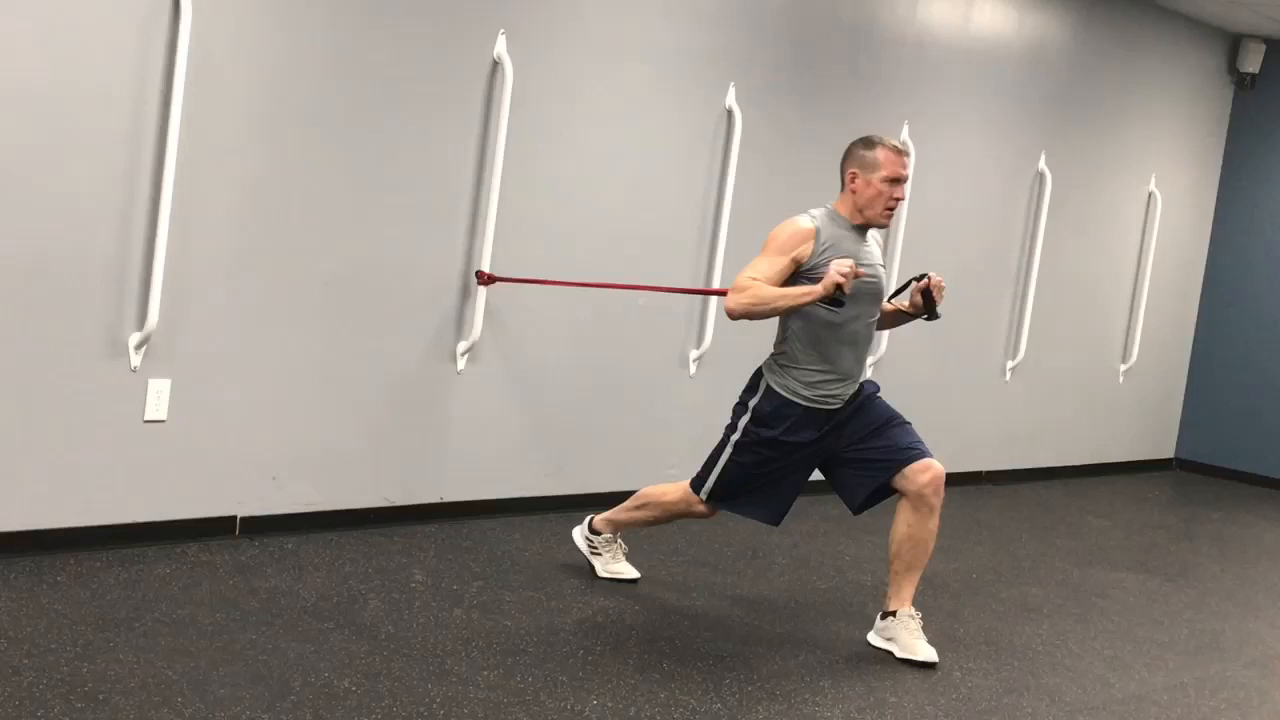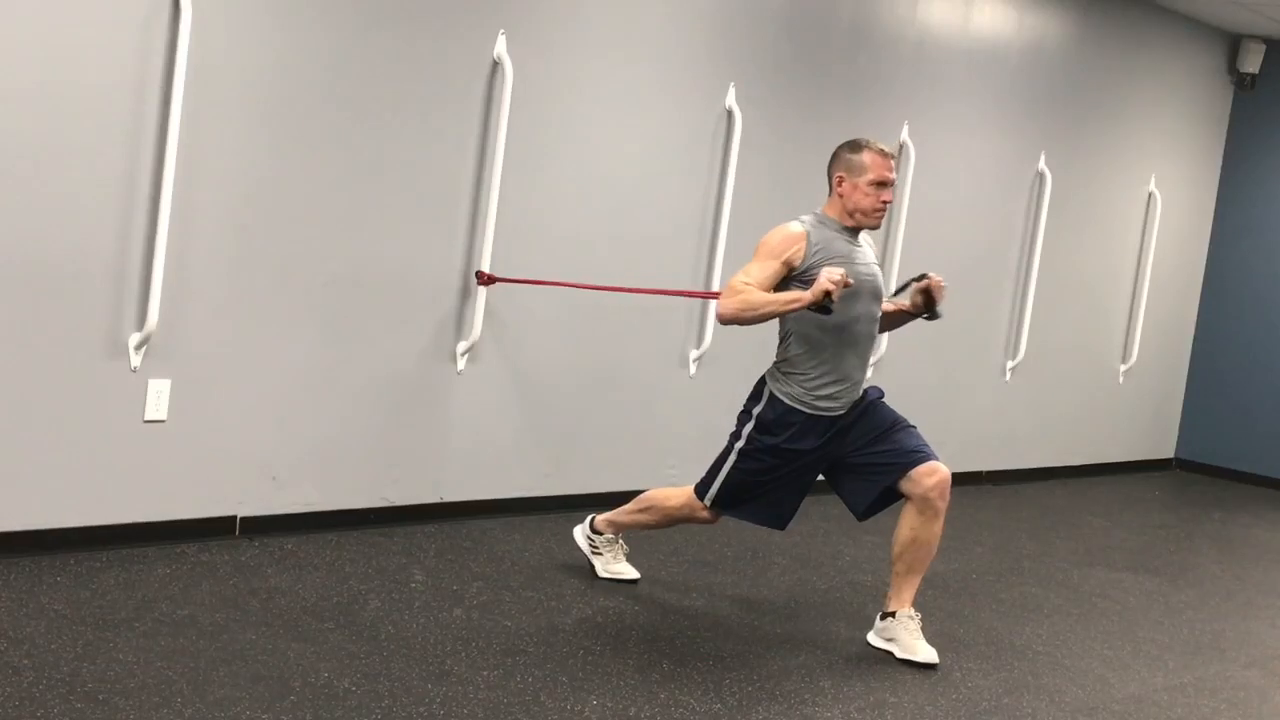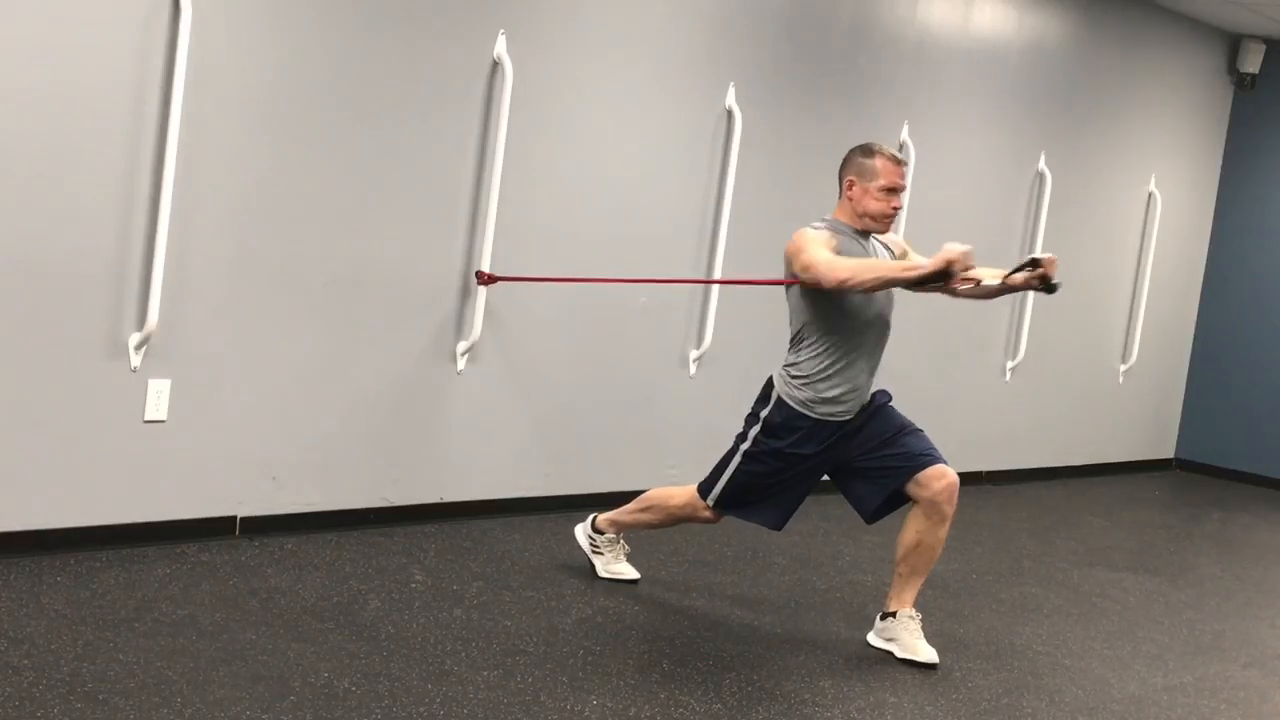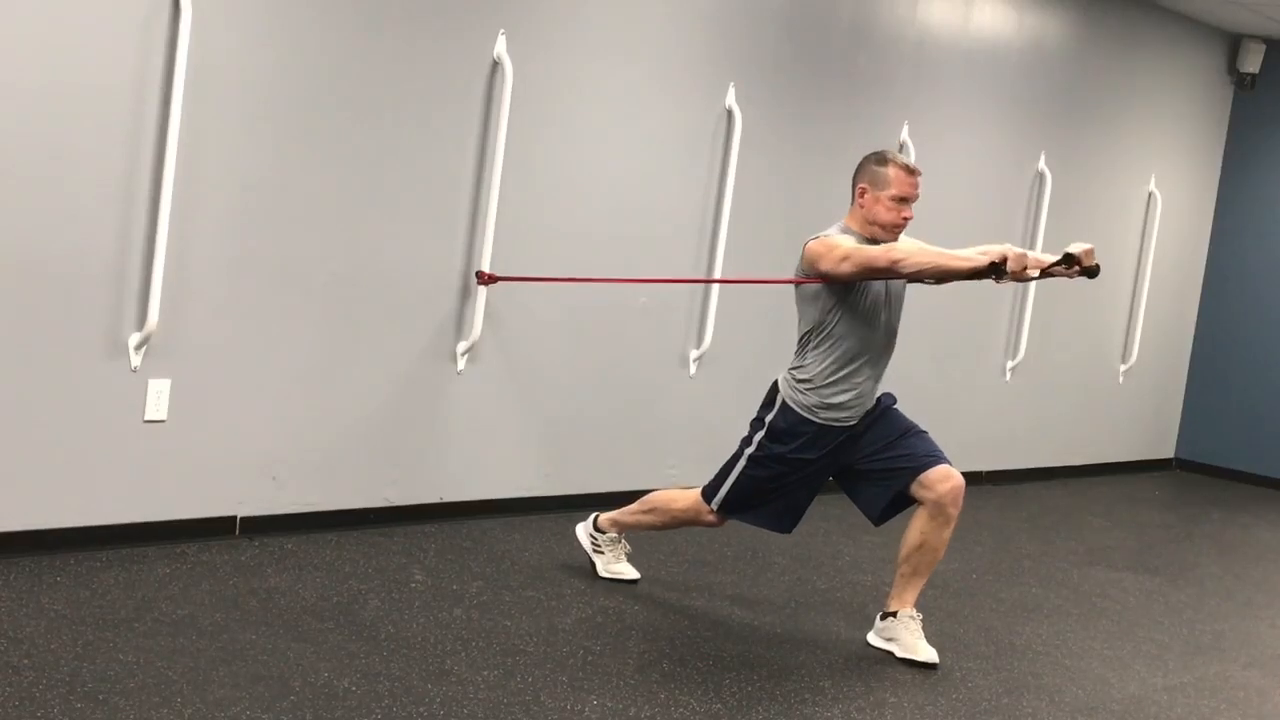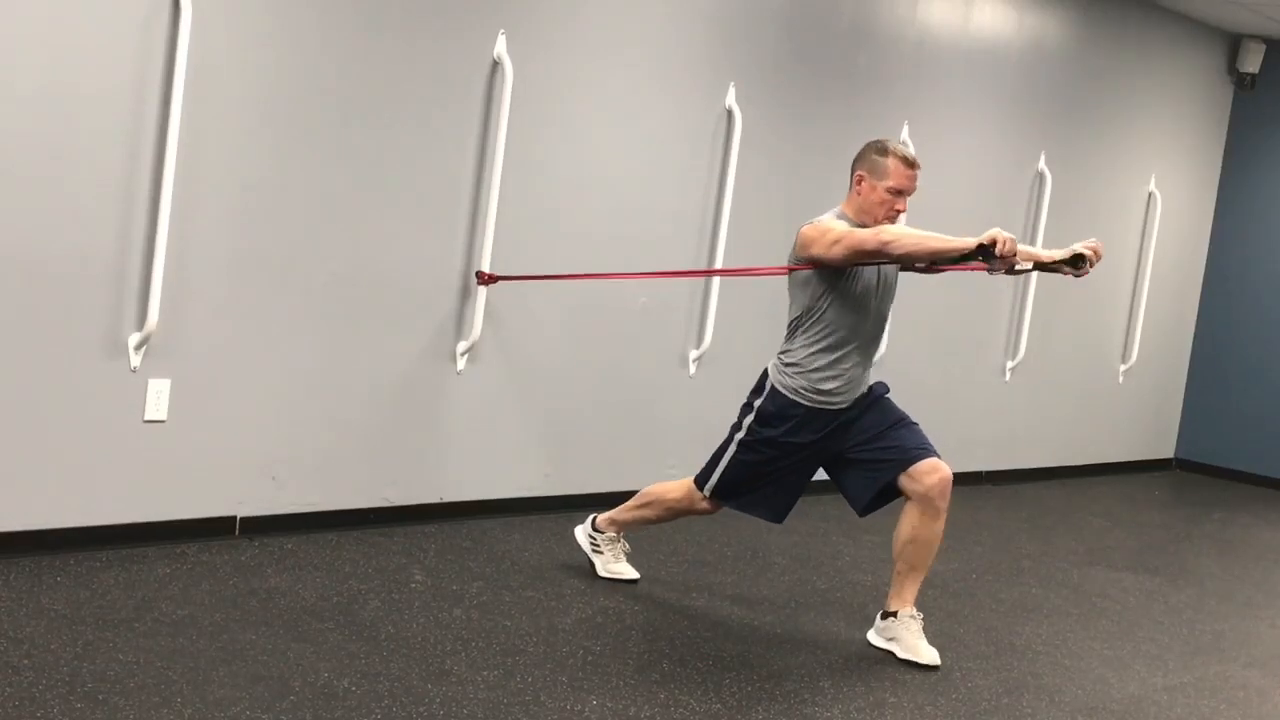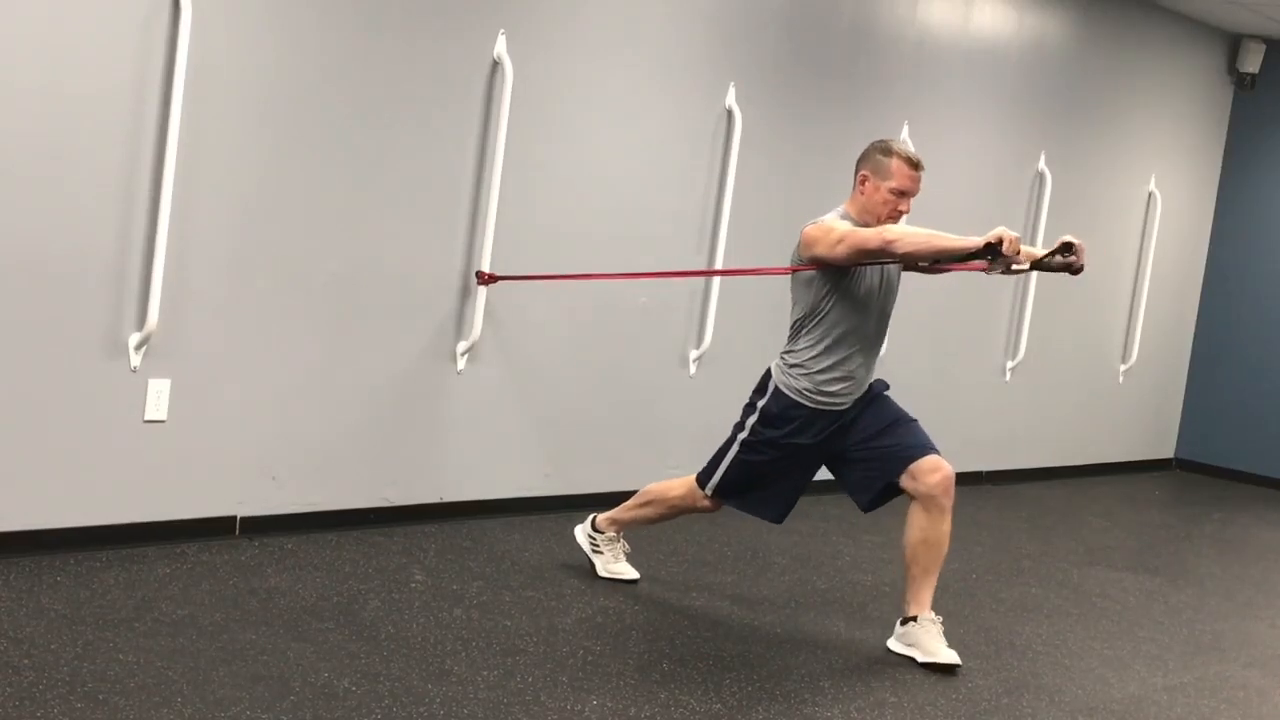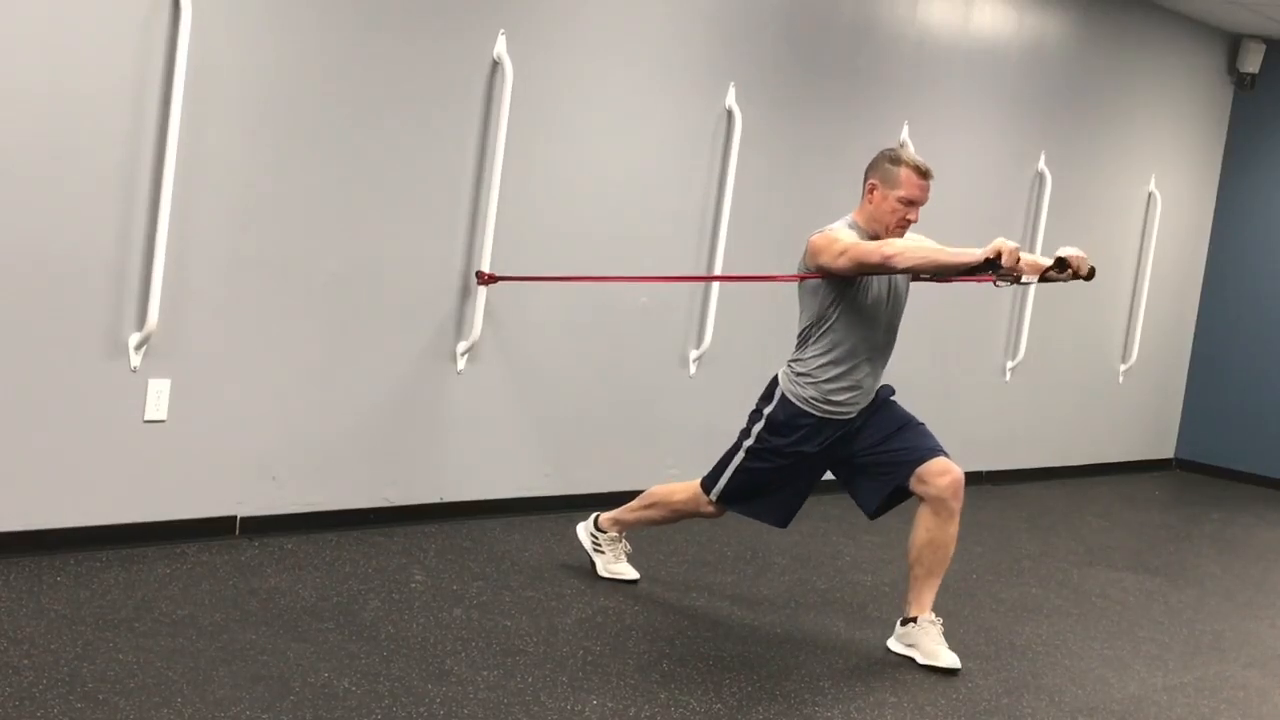
dt=0.3s
person 1, frame 1
left shoulder: (869, 242)
right shoulder: (803, 232)
right elbow: (739, 302)
left wrist: (910, 309)
right wrist: (819, 290)
left hip: (850, 402)
right hip: (784, 404)
left knee: (926, 480)
right knee: (702, 500)
left ankle: (896, 619)
right ankle: (599, 531)
person 1, frame 2
left shoulder: (864, 244)
right shoulder: (794, 238)
right elbow: (729, 307)
left wrist: (911, 306)
right wrist: (807, 296)
left hip: (855, 409)
right hip: (789, 412)
left knee: (933, 483)
right knee: (706, 506)
left ankle: (897, 620)
right ankle: (600, 530)
person 1, frame 3
left shoulder: (888, 246)
right shoulder: (811, 242)
left elbow: (955, 278)
right elbow: (842, 276)
left wrist: (1018, 279)
right wrist: (932, 266)
left hip: (859, 412)
right hip: (796, 414)
left knee: (940, 487)
right knee: (707, 506)
left ankle: (895, 619)
right ankle: (603, 529)
person 1, frame 4
left shoulder: (898, 246)
right shoulder: (827, 248)
left elbow: (966, 261)
right elbow: (894, 263)
left wrist: (1051, 262)
right wrist: (989, 258)
left hip: (865, 416)
right hip: (800, 417)
left knee: (946, 489)
right knee: (711, 509)
left ankle: (895, 620)
right ankle: (604, 528)
person 1, frame 5
left shoulder: (891, 235)
right shoulder: (820, 233)
left elbow: (949, 252)
right elbow: (884, 244)
left wrist: (1051, 256)
right wrist: (977, 244)
left hip: (854, 402)
right hip: (789, 404)
left knee: (933, 482)
right knee: (705, 497)
left ankle: (895, 619)
right ankle: (602, 529)
person 1, frame 6
left shoulder: (892, 236)
right shoulder: (823, 233)
left elbow: (953, 255)
right elbow: (886, 243)
left wrist: (1041, 254)
right wrist: (981, 242)
left hip: (857, 402)
right hip: (792, 404)
left knee: (935, 481)
right knee: (707, 495)
left ankle: (916, 624)
right ankle: (602, 529)
person 1, frame 7
left shoulder: (906, 243)
right shoulder: (832, 242)
left elbow: (977, 264)
right elbow: (885, 258)
left wrist: (1048, 265)
right wrist: (981, 255)
left hip: (865, 408)
right hip: (801, 410)
left knee: (945, 484)
right knee: (711, 500)
left ankle: (916, 625)
right ankle: (605, 527)
